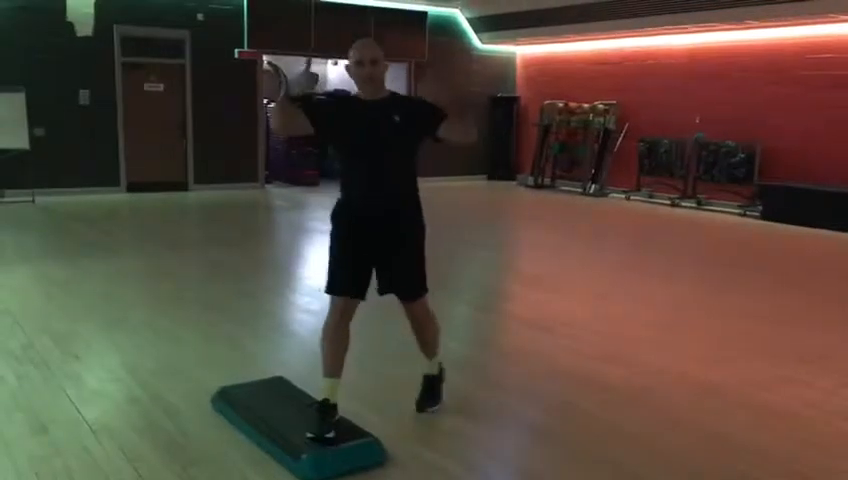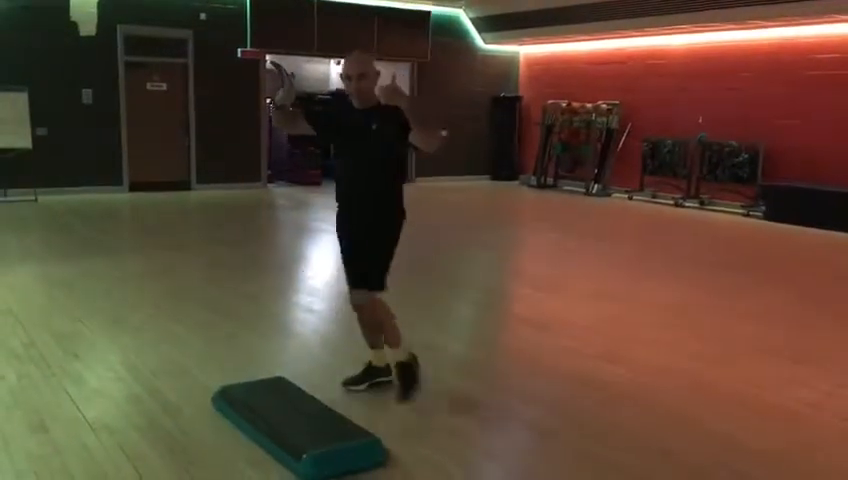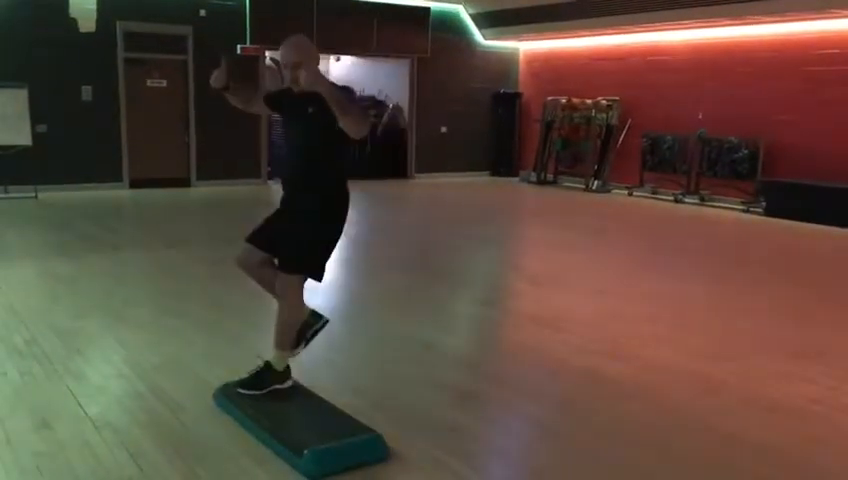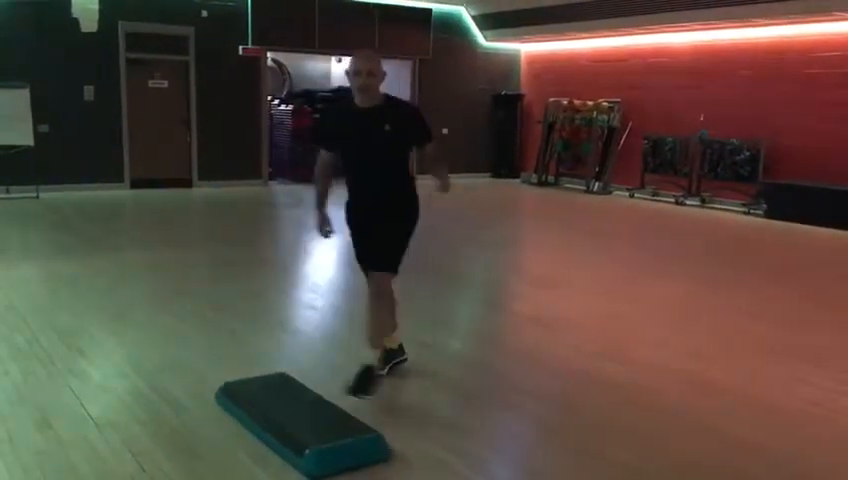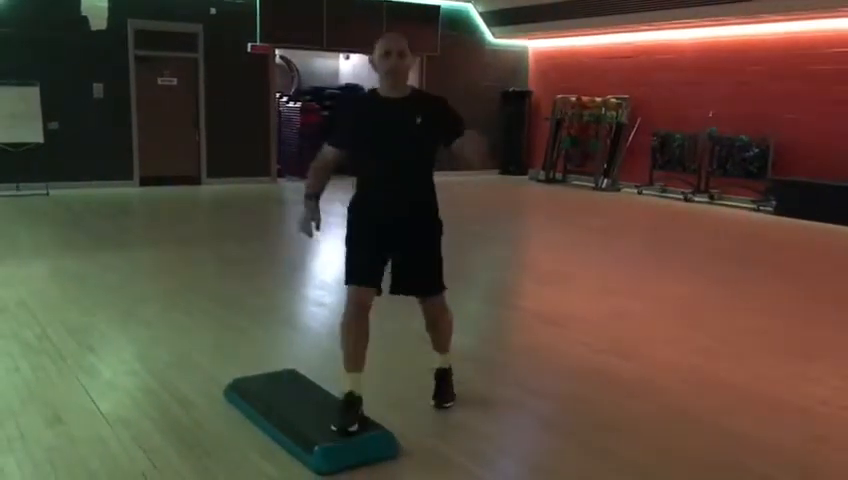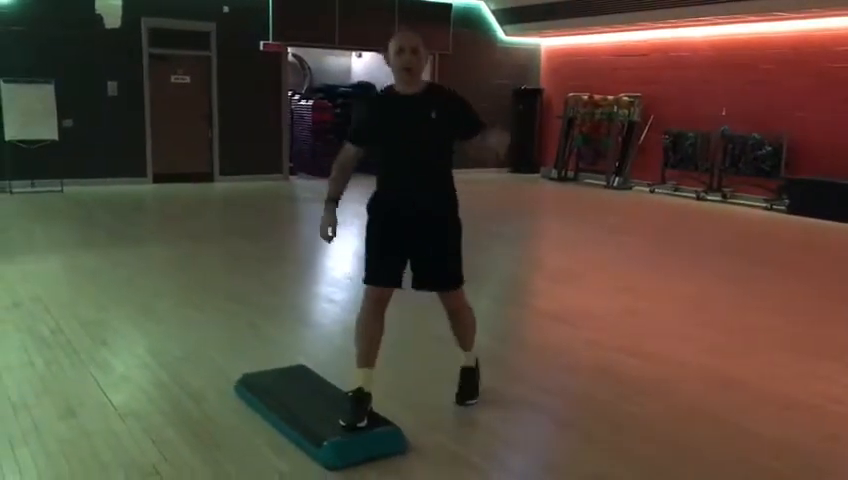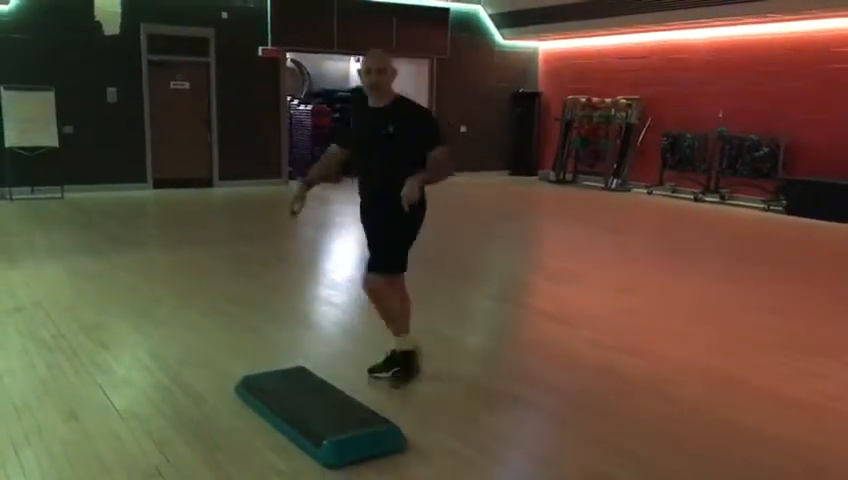
dt=0.7s
person 1, frame 1
left shoulder: (411, 108)
right shoulder: (336, 109)
left elbow: (466, 135)
right elbow: (281, 125)
left wrist: (438, 106)
right wrist: (294, 94)
left hip: (401, 220)
right hip: (353, 218)
left knee: (415, 305)
right knee: (340, 307)
left ankle: (434, 371)
right ankle: (329, 403)
person 1, frame 2
left shoulder: (393, 115)
right shoulder: (336, 114)
left elbow: (431, 144)
right elbow: (290, 126)
left wrist: (404, 105)
right wrist: (282, 105)
left hip: (383, 218)
right hip: (349, 217)
left knee: (363, 296)
right knee: (361, 297)
left ankle: (404, 358)
right ankle: (380, 365)
person 1, frame 3
left shoulder: (331, 97)
right shoulder: (290, 97)
left elbow: (359, 130)
right elbow: (251, 101)
left wrist: (324, 89)
right wrist: (224, 85)
left hip: (324, 206)
right hip: (295, 202)
left knee: (287, 281)
right knee: (249, 259)
left ankle: (278, 369)
right ankle: (306, 317)
person 1, frame 4
left shoulder: (405, 113)
right shoulder: (337, 117)
left elbow: (426, 150)
right elbow: (326, 162)
left wrist: (440, 174)
right wrist: (321, 208)
left hip: (398, 210)
right hip: (360, 210)
left knee: (378, 283)
right knee: (380, 281)
left ankle: (372, 364)
right ankle: (393, 347)
person 1, frame 5
left shoulder: (433, 108)
right shoulder: (357, 109)
left elbow: (463, 150)
right elbow: (326, 159)
left wrist: (474, 148)
right wrist: (310, 200)
left hip: (419, 219)
right hip: (368, 217)
left knee: (433, 301)
right knee: (358, 301)
left ankle: (443, 369)
right ankle: (353, 395)
person 1, frame 6
left shoulder: (447, 102)
right shoulder: (375, 106)
left elbow: (479, 145)
right elbow: (347, 159)
left wrist: (496, 141)
right wrist: (331, 204)
left hip: (438, 215)
right hip: (388, 213)
left knee: (453, 298)
right knee: (375, 297)
left ankle: (470, 364)
right ankle: (362, 390)
person 1, frame 7
left shoulder: (415, 116)
right shoulder: (360, 117)
left elbow: (444, 165)
right elbow: (334, 156)
left wrist: (419, 180)
right wrist: (305, 184)
left hip: (402, 210)
right hip: (372, 208)
left knee: (374, 282)
right knee: (389, 279)
left ankle: (410, 351)
right ankle: (402, 349)
